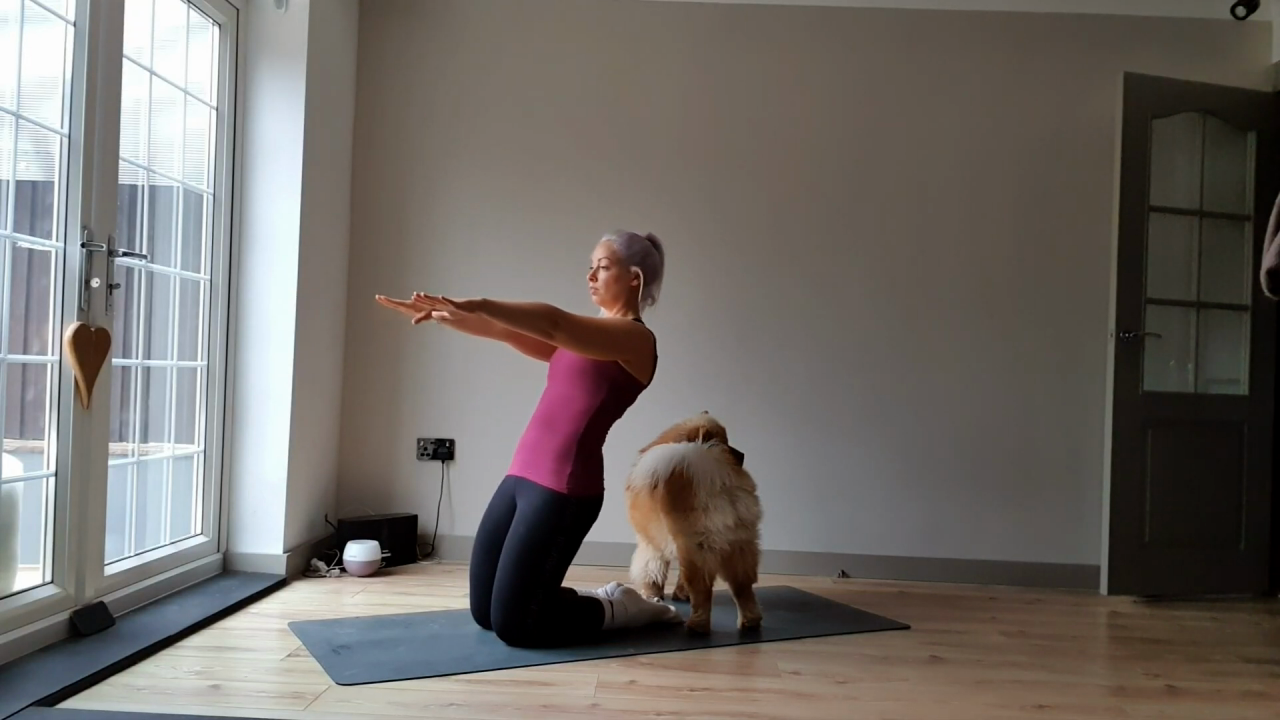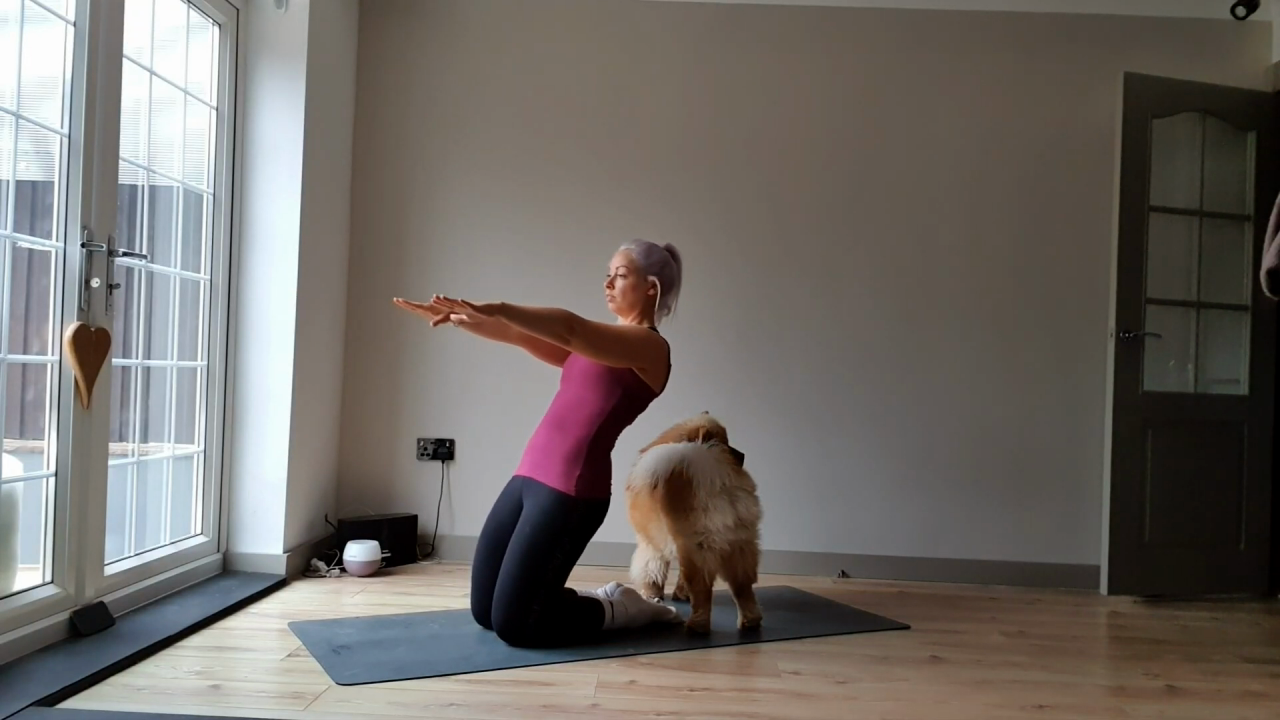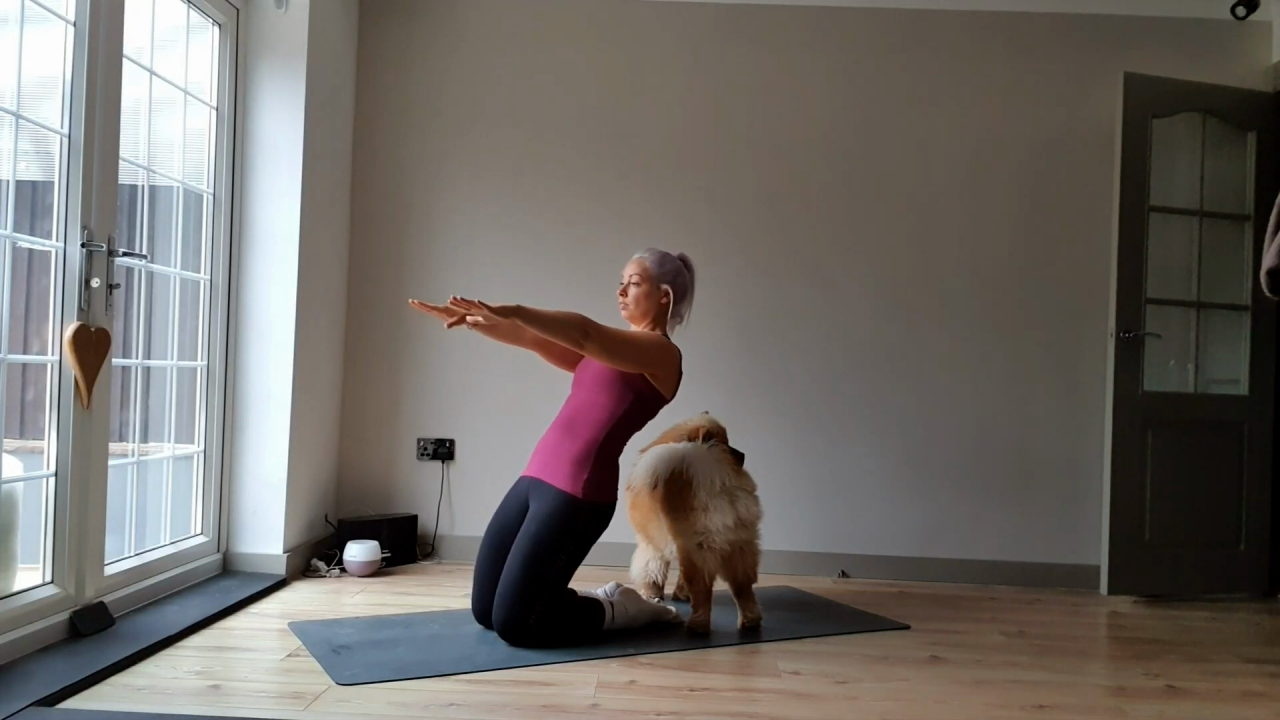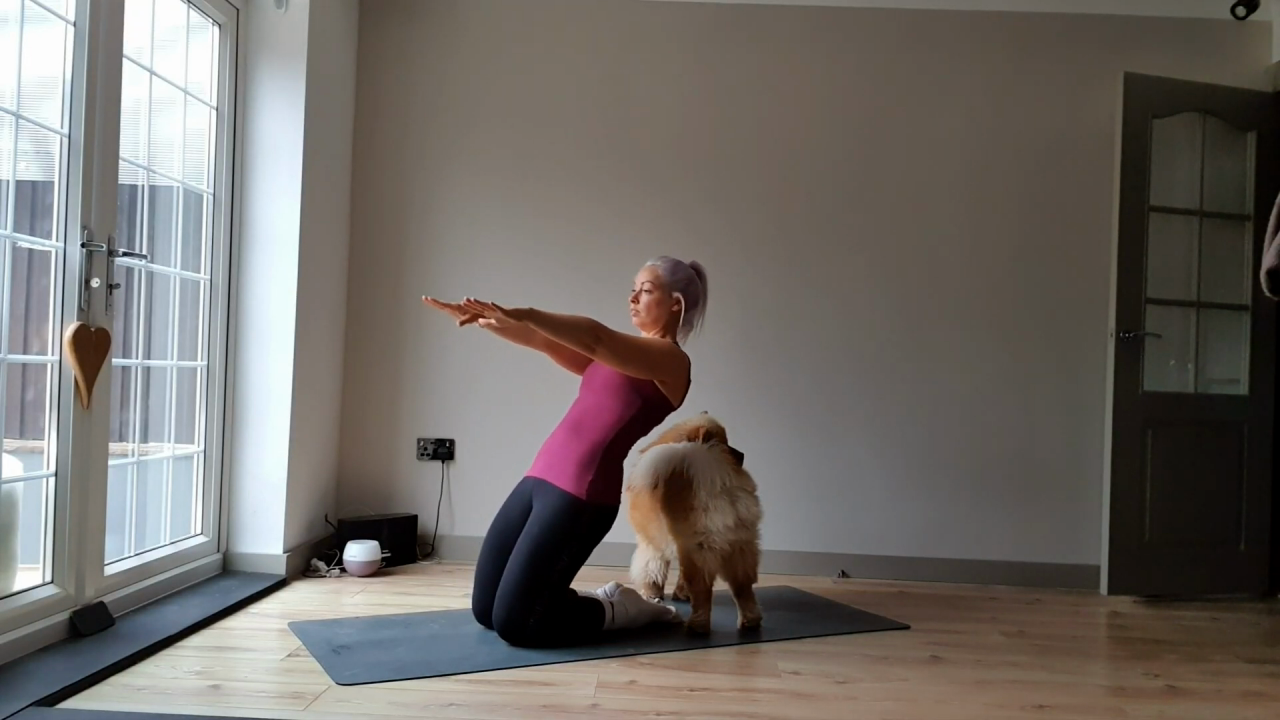
dt=0.5s
person 1, frame 1
left shoulder: (636, 339)
right shoulder: (581, 339)
left elbow: (552, 322)
right elbow: (508, 332)
left wrist: (479, 304)
right wrist: (443, 314)
left hip: (565, 486)
right hip: (523, 476)
left knee: (513, 623)
right knee: (484, 611)
left ankle: (621, 609)
right ankle: (605, 599)
person 1, frame 2
left shoulder: (650, 347)
right shoulder: (595, 345)
left elbow: (569, 328)
right elbow: (522, 336)
left wrist: (497, 308)
right wrist: (459, 317)
left hip: (572, 488)
right hip: (530, 476)
left knee: (514, 623)
right knee: (485, 611)
left ankle: (621, 609)
right ankle: (605, 599)
person 1, frame 3
left shoulder: (662, 353)
right shoulder: (607, 351)
left elbow: (583, 332)
right elbow: (533, 339)
left wrist: (512, 310)
right wrist: (470, 319)
left hip: (579, 490)
right hip: (537, 477)
left knee: (514, 622)
right knee: (484, 610)
left ankle: (623, 609)
right ankle: (605, 600)
person 1, frame 4
left shoulder: (672, 361)
right shoulder: (613, 357)
left elbow: (594, 337)
right elbow: (545, 342)
left wrist: (525, 314)
right wrist: (484, 319)
left hip: (583, 492)
right hip: (542, 478)
left knee: (514, 622)
right knee: (485, 610)
left ankle: (622, 609)
right ankle: (607, 599)
